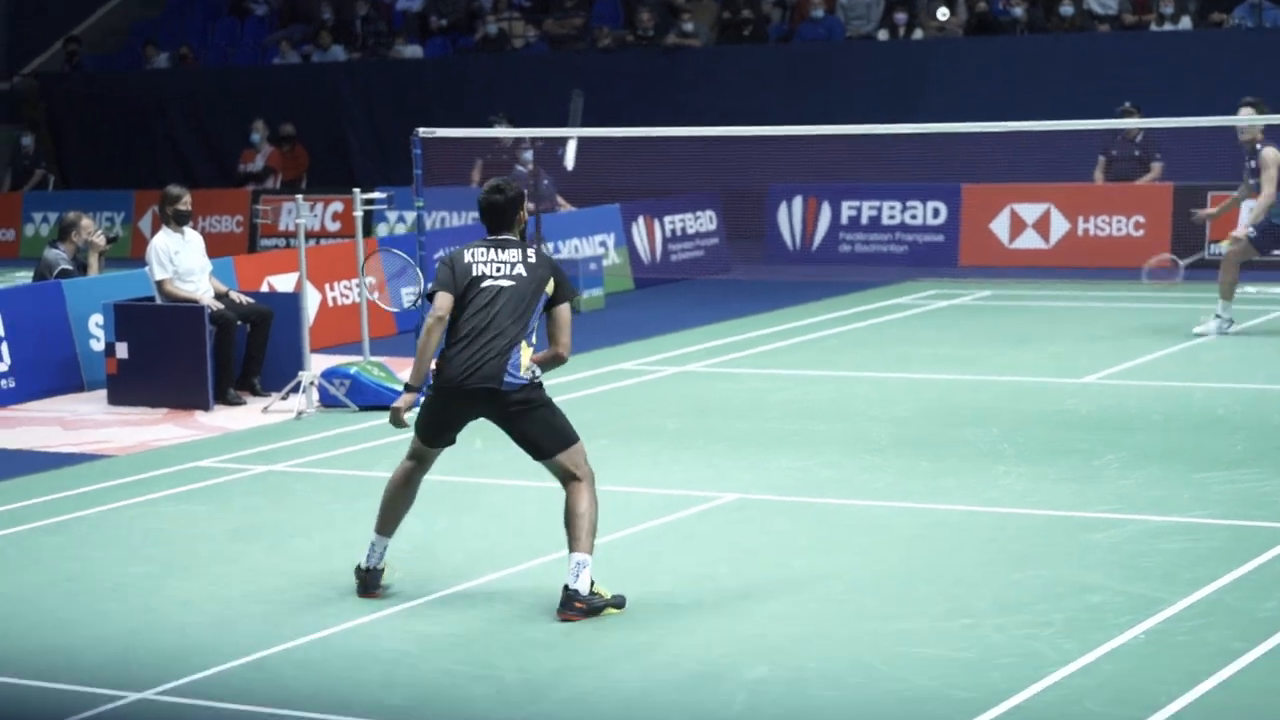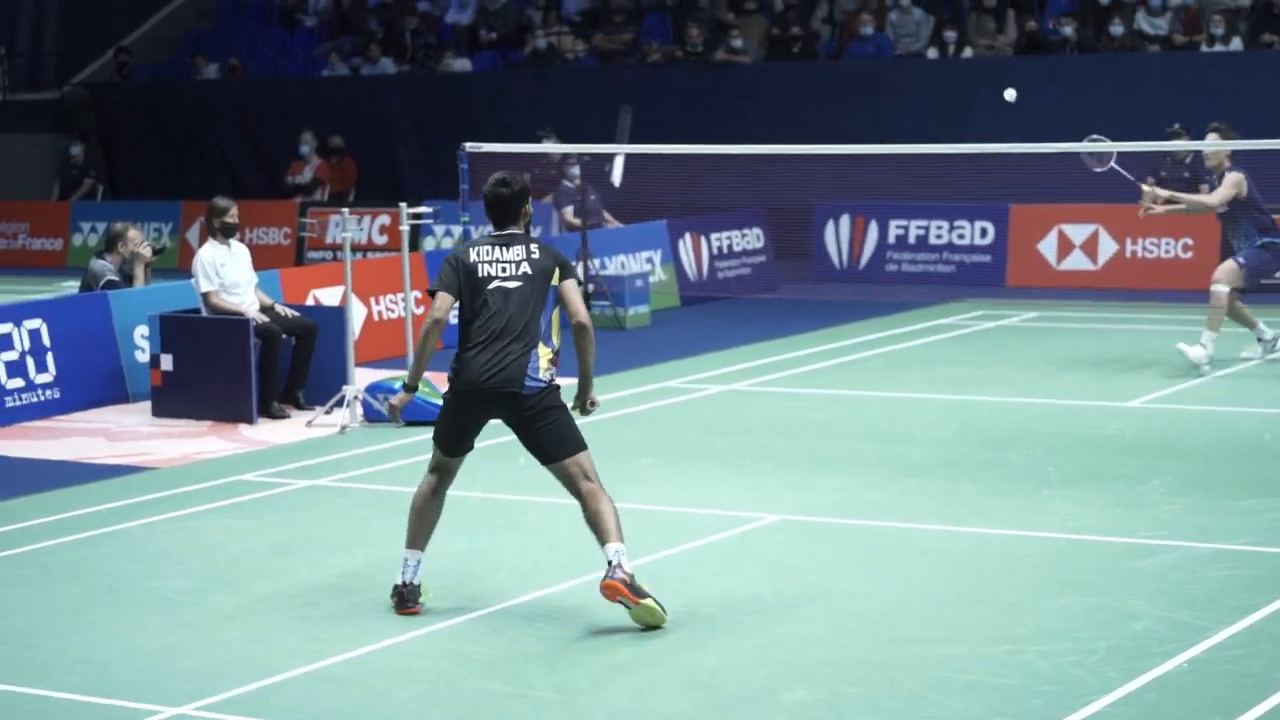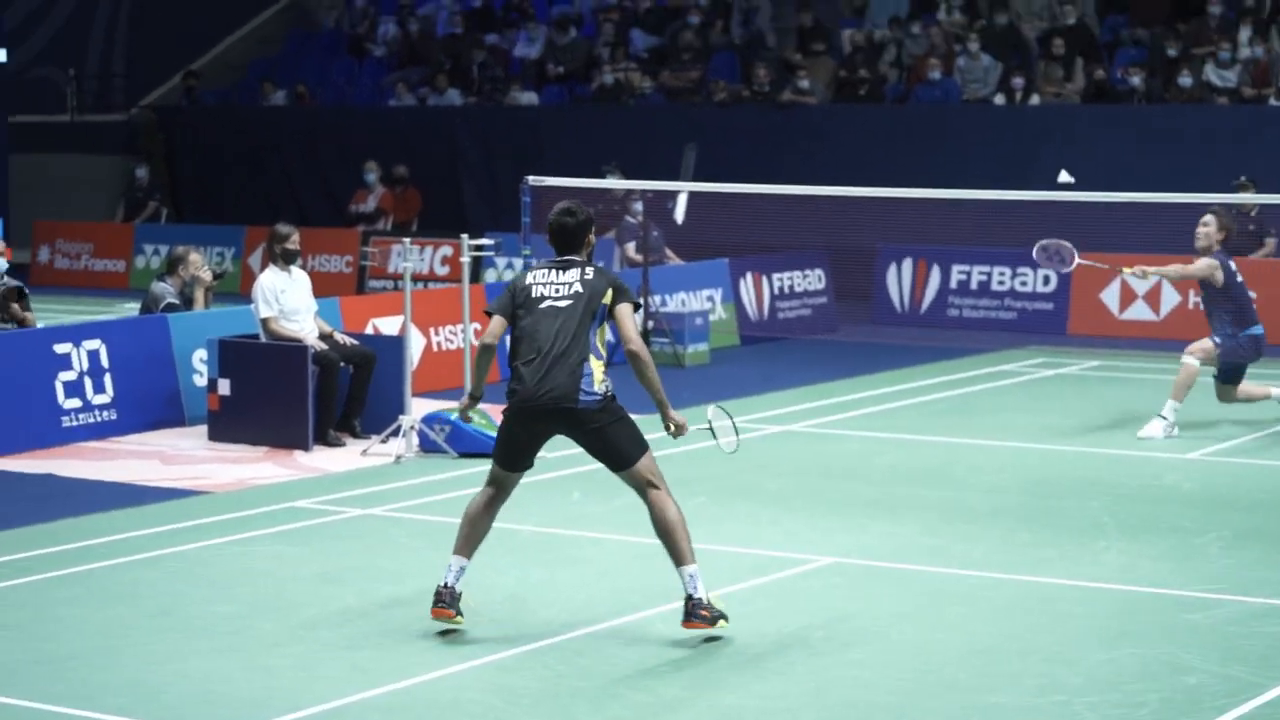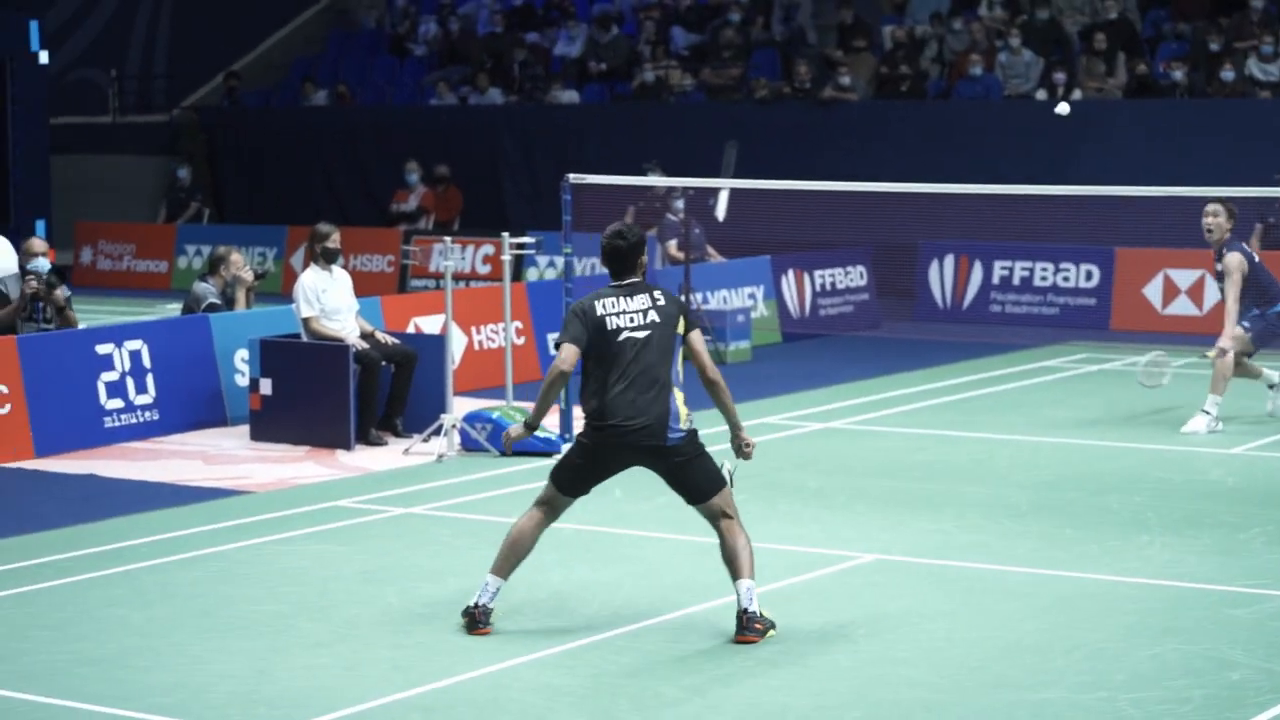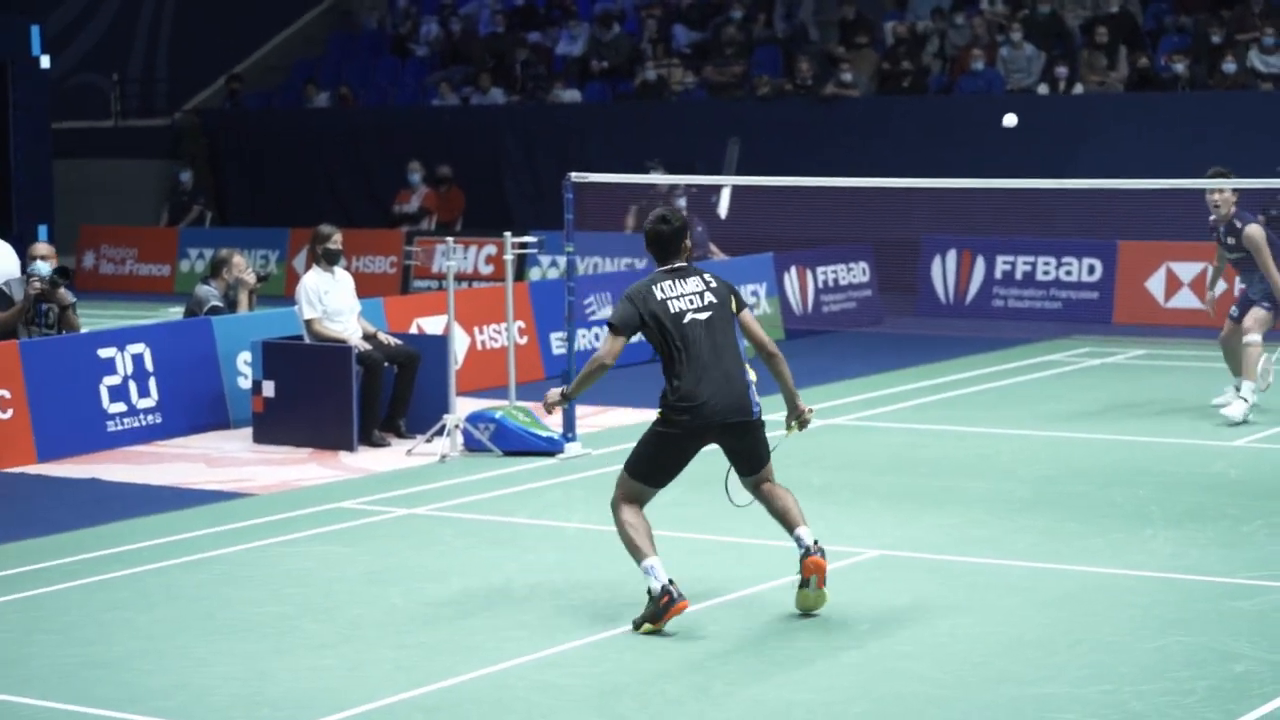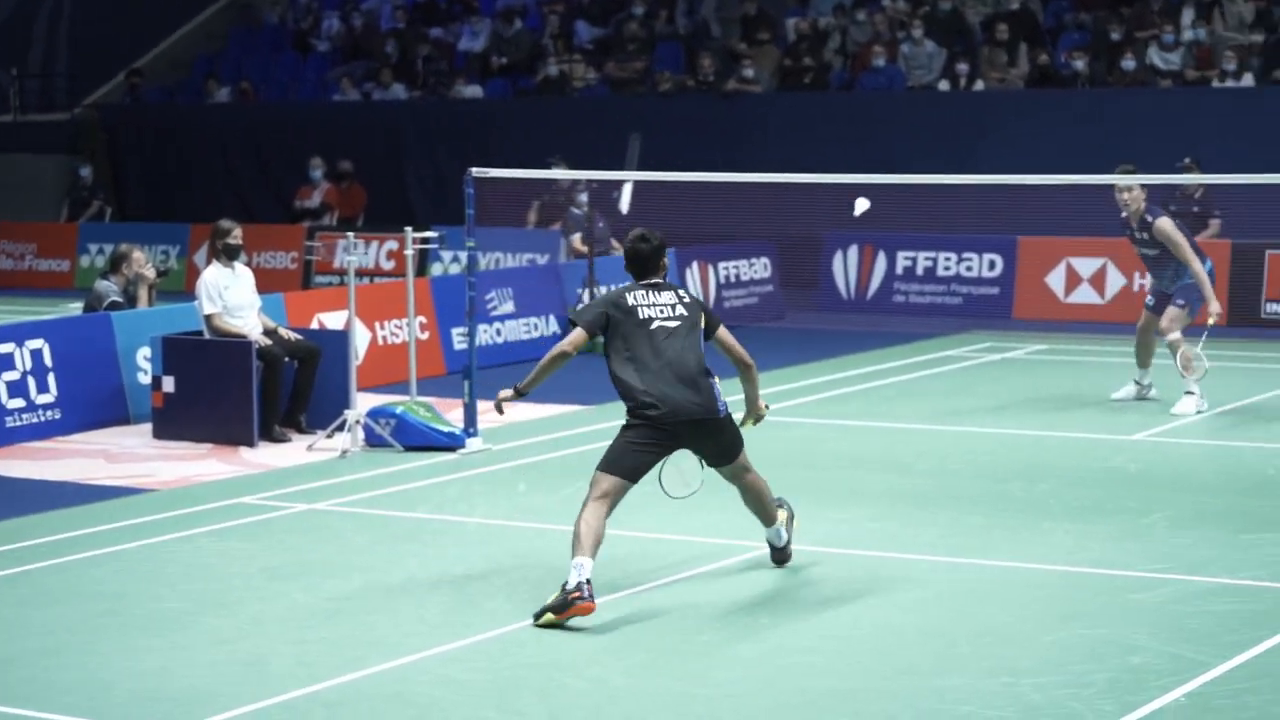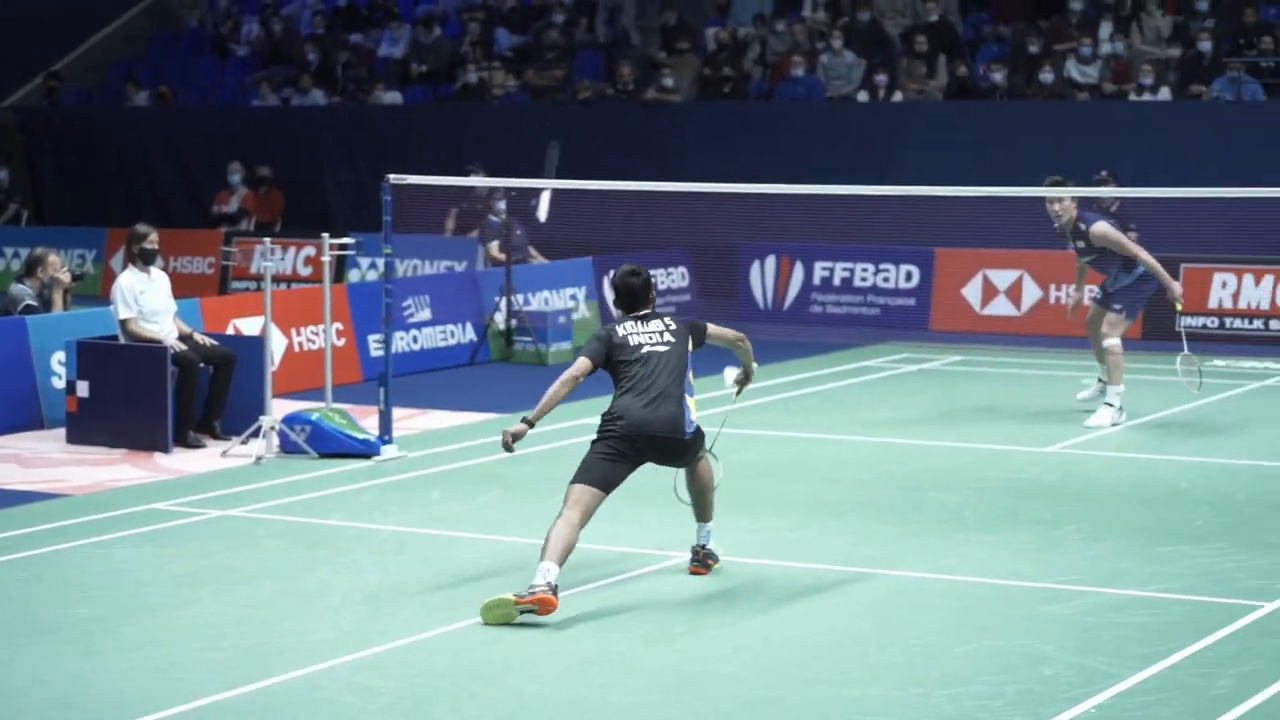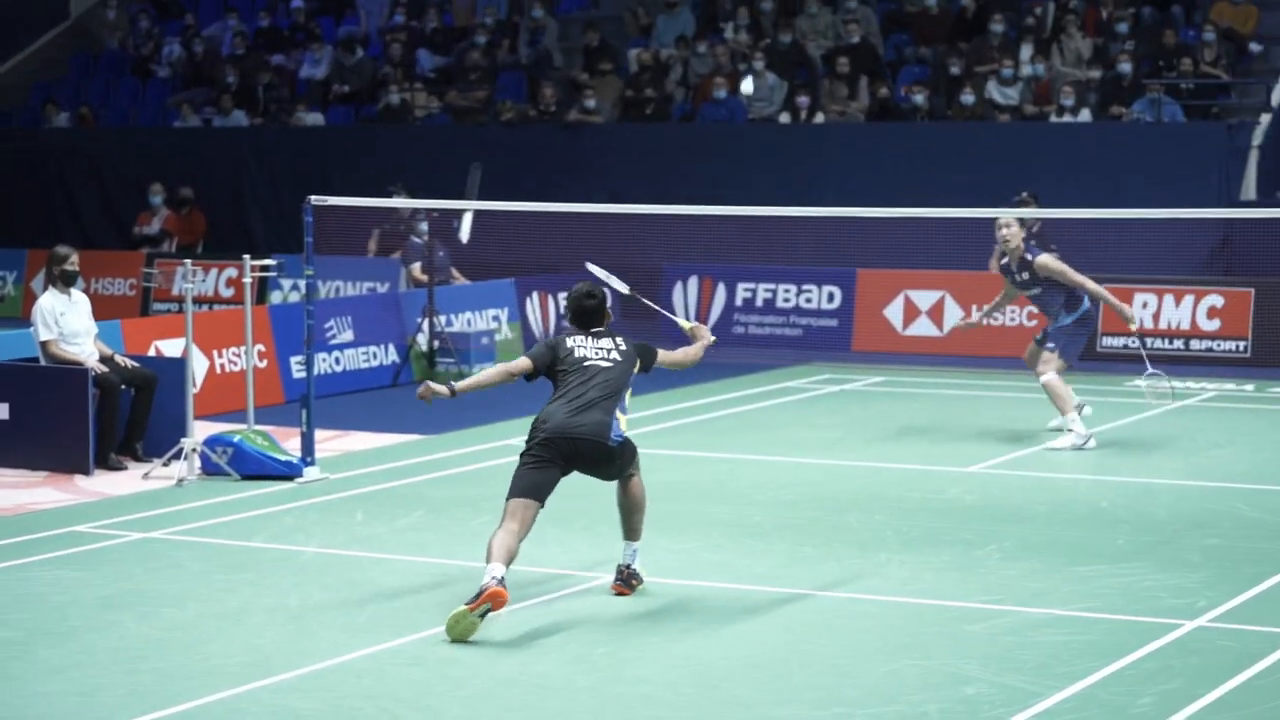
dt=0.2s
person 1, frame 1
left shoulder: (456, 259)
right shoulder: (546, 265)
left elbow: (438, 317)
right elbow: (560, 351)
left wrist: (411, 389)
left hip: (454, 382)
right hip: (514, 384)
left knee: (414, 463)
right knee: (579, 478)
left ankle: (370, 568)
right ankle: (579, 589)
person 1, frame 2
left shoulder: (462, 256)
right shoulder: (551, 256)
left elbow: (437, 319)
right elbow: (581, 321)
left wrist: (411, 385)
right wrist: (585, 386)
left hip: (469, 385)
right hip: (531, 385)
left knee: (438, 472)
right knee: (585, 483)
left ankle: (407, 584)
right ankle: (620, 571)
person 1, frame 3
left shoulder: (523, 282)
right shoulder: (605, 280)
left elbow: (488, 342)
right elbow: (635, 349)
left wrist: (473, 396)
right wrist: (666, 409)
left hip: (526, 402)
right hip: (587, 401)
left knee: (494, 490)
right knee: (655, 488)
left ankle: (447, 591)
right ankle: (697, 601)
person 1, frame 4
left shoulder: (585, 307)
right shoulder: (671, 302)
left elbow: (562, 369)
right elbow: (711, 374)
left wrist: (530, 424)
right wrist: (738, 431)
left hip: (606, 435)
right hip: (670, 433)
left knee: (544, 508)
right knee: (726, 516)
left ankle: (482, 605)
right ankle: (749, 611)
person 1, frame 5
left shoulder: (641, 294)
right shoulder: (719, 285)
left elbow: (605, 359)
right elbow: (768, 348)
left wrist: (567, 393)
right wrist: (793, 402)
left hip: (686, 416)
right hip: (741, 408)
left knee: (626, 502)
right knee: (765, 486)
left ankle: (663, 589)
right ankle: (809, 550)
person 1, frame 6
left shoulder: (612, 303)
right shoulder: (689, 302)
left elbow: (564, 350)
right elbow: (743, 359)
left wrist: (518, 391)
right wrist: (754, 401)
left hip: (651, 416)
right hip: (707, 411)
left knee: (597, 502)
right knee: (739, 470)
left ankle: (577, 589)
right ankle: (779, 538)
person 1, frame 7
left shoulder: (610, 335)
right shoulder: (679, 326)
left elbow: (573, 375)
right elbow: (738, 339)
left wrist: (527, 422)
right wrist: (747, 370)
left hip: (622, 431)
right hip: (671, 427)
left knee: (573, 513)
right knee: (695, 452)
left ankle: (544, 586)
right ankle: (703, 549)
person 1, frame 8
left shoulder: (558, 344)
right shoulder: (630, 346)
left elbow: (509, 369)
right elbow: (683, 358)
left wrist: (452, 389)
right wrist: (702, 338)
left hip: (550, 434)
right hip: (602, 438)
left knee: (512, 524)
right knee: (630, 472)
left ankle: (492, 584)
right ankle: (628, 569)
person 2, frame 1
right shoulder: (1249, 154)
right elbow: (1246, 190)
left wrist: (1245, 227)
right wrist: (1217, 211)
right knee: (1230, 256)
right ankle: (1222, 319)
person 2, frame 2
left shoulder: (1234, 178)
right shoulder: (1216, 179)
left elbow: (1211, 203)
right elbow: (1198, 207)
left wrist: (1169, 194)
right wrist: (1165, 209)
right hip: (1250, 248)
left knee: (1219, 278)
right knee: (1224, 298)
left ankle: (1206, 348)
person 2, frame 3
left shoulder: (1211, 263)
right shoulder: (1218, 258)
left elbow: (1183, 271)
left wrist: (1152, 270)
left hip: (1245, 338)
right hip: (1237, 336)
left knee: (1193, 352)
right knee: (1226, 394)
left ankle: (1167, 419)
person 2, frame 4
left shoulder: (1233, 256)
right shoulder: (1221, 250)
left elbow: (1232, 298)
left wrist: (1226, 336)
right hip: (1258, 314)
left knee: (1226, 346)
right knee: (1226, 363)
left ankle: (1210, 415)
person 2, frame 5
left shoulder: (1249, 229)
right shoulder: (1215, 223)
right elbow: (1221, 256)
right wrist: (1211, 288)
right hip: (1254, 289)
left knee: (1250, 326)
right knee: (1227, 339)
left ankle: (1246, 399)
right ankle: (1240, 389)
person 2, frame 6
left shoulder: (1159, 223)
right shoulder: (1127, 219)
left elbow: (1193, 262)
left wrist: (1212, 301)
right wrist: (1153, 281)
left hip: (1193, 278)
right hip: (1166, 280)
left knee: (1168, 326)
right knee: (1144, 328)
left ankle: (1193, 393)
right ankle: (1142, 384)
person 2, frame 7
left shoulder: (1095, 228)
right shoulder: (1064, 229)
left elbow: (1138, 253)
left wrist: (1170, 283)
right wrist: (1077, 290)
left hip: (1138, 277)
right hip: (1117, 278)
left knee: (1109, 331)
right knee: (1092, 324)
left ankle: (1114, 405)
right ankle: (1105, 381)
person 2, frame 8
left shoulder: (1039, 260)
right shoulder: (1006, 266)
left elbow: (1082, 281)
right elbow: (1008, 295)
left wrist: (1118, 306)
right wrist: (981, 317)
left hip: (1077, 317)
right hip: (1061, 318)
left knee: (1045, 371)
right knee: (1033, 360)
left ankle: (1077, 431)
right ankle: (1073, 406)
person 3, frame 1
left shoulder: (195, 236)
right shoulder: (160, 243)
right elbow: (166, 289)
left wrist: (228, 292)
right wrist: (199, 298)
left hip: (210, 300)
left knee: (263, 313)
right knee: (227, 319)
left ankle: (248, 378)
right ankle: (224, 388)
person 3, frame 2
left shoulder: (241, 249)
right shoulder: (206, 255)
right elbow: (212, 301)
left wrist: (274, 305)
right wrist: (244, 311)
left hip: (255, 312)
right hip: (229, 318)
left knee: (307, 327)
right knee: (272, 332)
left ankle: (293, 391)
right ankle: (268, 401)
person 3, frame 3
left shoulder: (302, 275)
right shoulder: (266, 281)
right elbow: (271, 327)
left wrist: (333, 332)
right wrist: (303, 338)
left hip: (314, 340)
right hip: (287, 344)
left knee: (366, 356)
right knee: (331, 360)
left ankle: (349, 419)
right ankle: (324, 428)
person 3, frame 4
left shoulder: (343, 275)
right shoulder: (307, 281)
right elbow: (312, 326)
left wrist: (374, 332)
right wrist: (345, 337)
left hip: (355, 339)
right hip: (329, 344)
left knee: (407, 355)
right knee: (372, 359)
left ankle: (391, 418)
right ankle: (366, 428)
person 3, frame 5
left shoulder: (345, 276)
right shoulder: (309, 282)
right elbow: (314, 328)
left wrist: (376, 332)
right wrist: (347, 338)
left hip: (357, 340)
right hip: (331, 345)
left knee: (410, 355)
right knee: (374, 360)
left ankle: (394, 419)
right ankle: (369, 429)
person 3, frame 6
left shoulder: (245, 271)
right shoulder: (209, 277)
right elbow: (214, 323)
left wrist: (277, 328)
right wrist: (247, 334)
left hip: (258, 335)
right hip: (232, 340)
left knee: (310, 350)
right knee: (275, 355)
left ankle: (294, 415)
right ankle: (269, 424)
person 3, frame 7
left shoulder: (161, 276)
right shoulder: (125, 282)
right elbow: (130, 328)
left wrist: (192, 333)
right wrist: (162, 339)
left hip: (173, 340)
right hip: (146, 345)
left knee: (226, 356)
right knee: (190, 361)
left ankle: (209, 421)
right ankle: (184, 430)
person 3, frame 8
left shoulder: (82, 298)
right shoulder: (46, 304)
right elbow: (51, 350)
left wrist: (113, 355)
right wrist: (83, 361)
left hip: (95, 362)
right hip: (67, 367)
left knee: (147, 378)
right knee: (111, 383)
left ankle: (130, 443)
right ankle: (105, 453)
